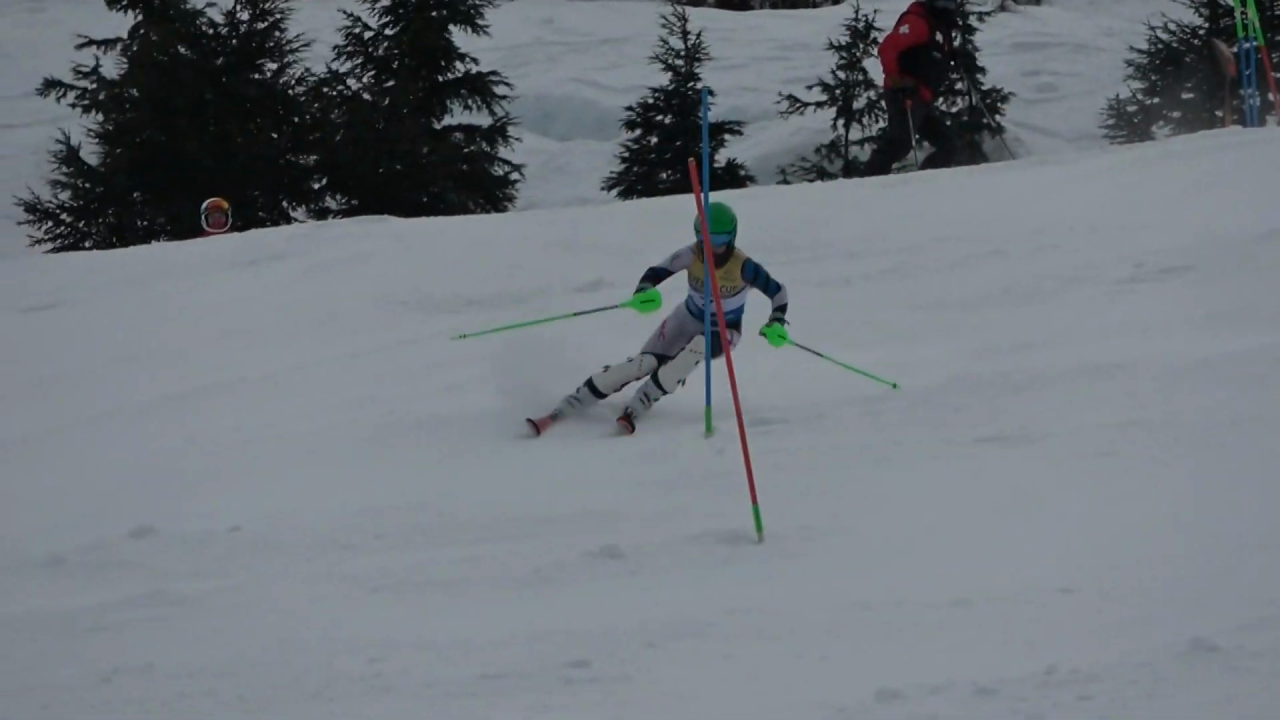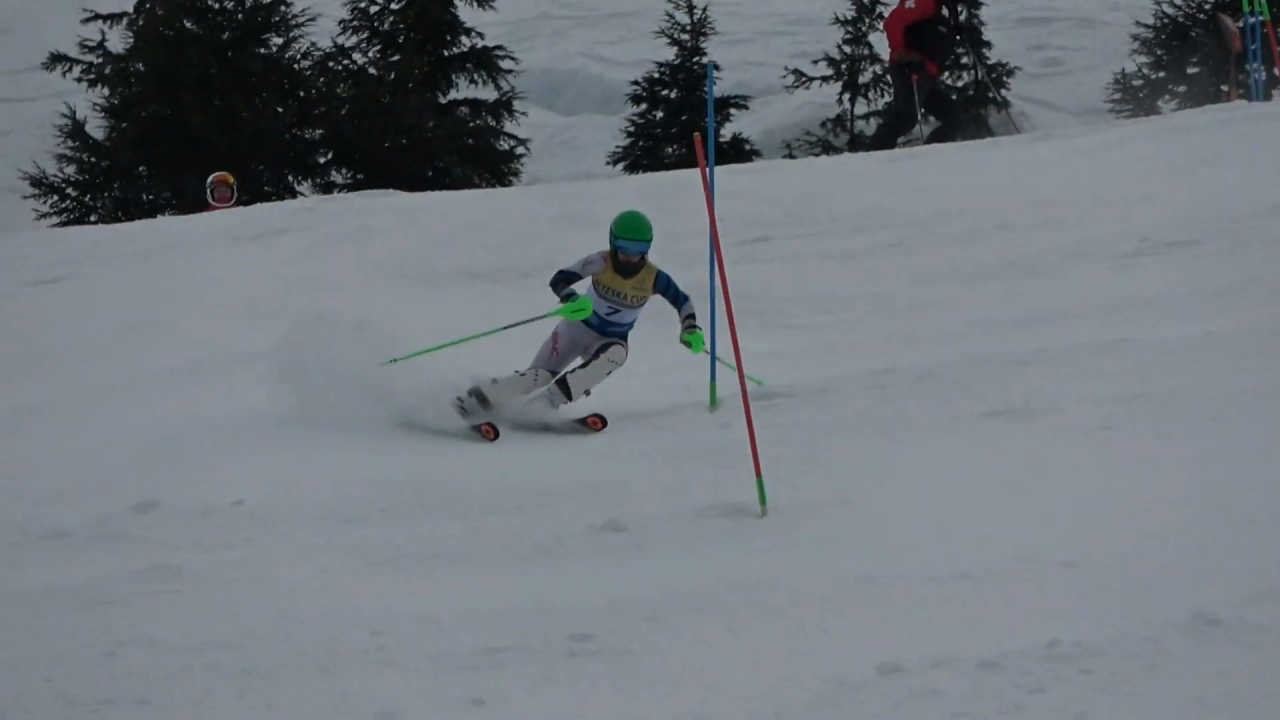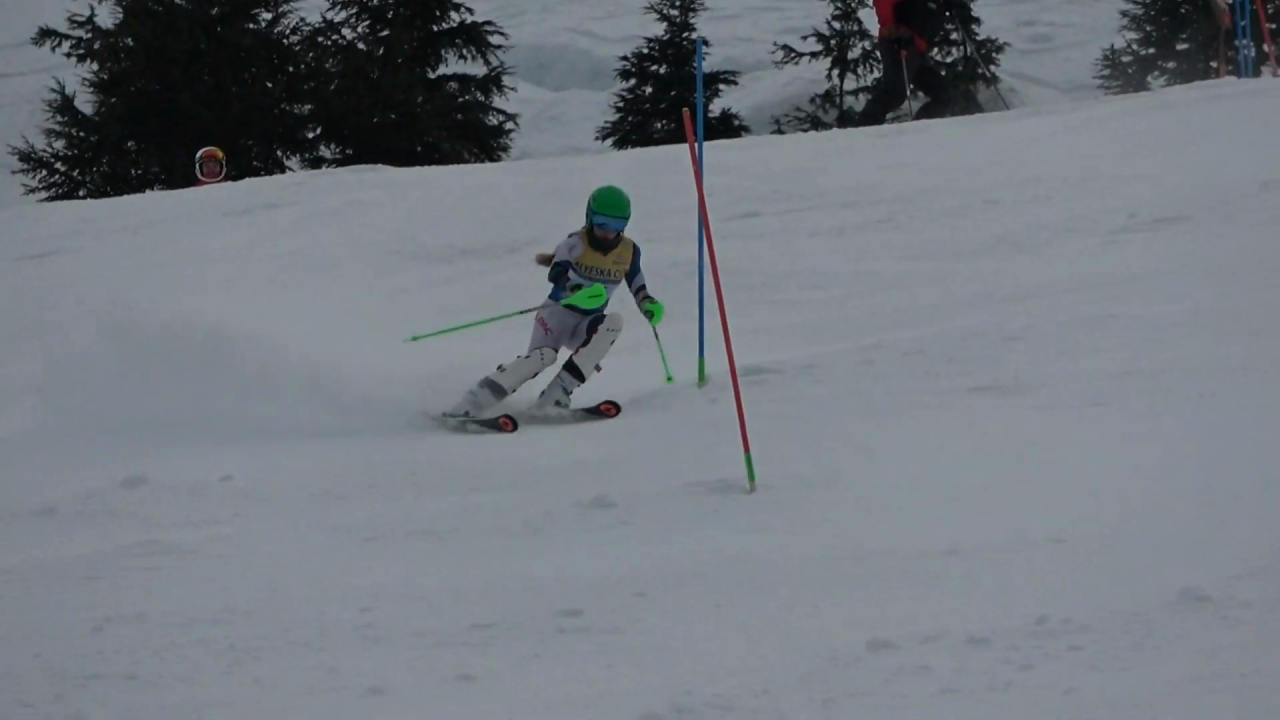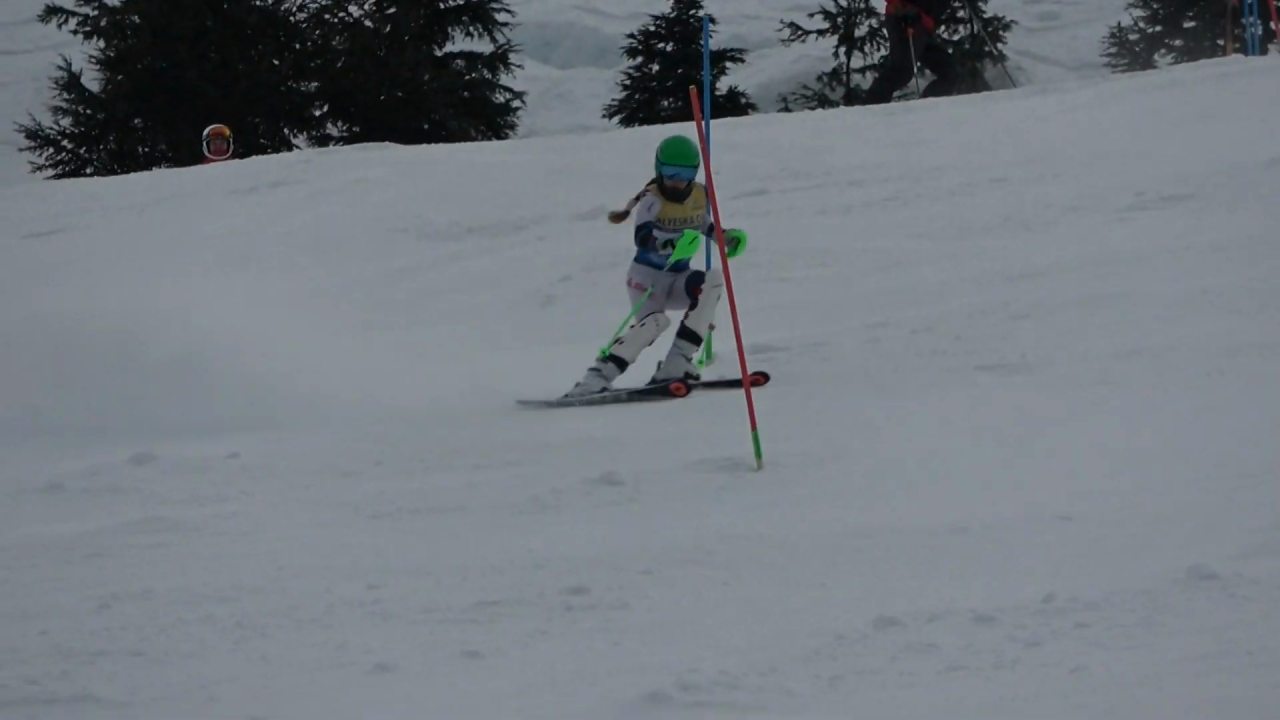
dt=0.2s
person 1, frame 1
left shoulder: (743, 266)
right shoulder: (692, 253)
left elbow: (779, 292)
right elbow: (656, 273)
left wrist: (777, 323)
right wrist: (643, 292)
left hip: (722, 332)
right hip: (686, 319)
left knee: (698, 346)
right knee: (643, 363)
left ankle: (642, 402)
right ankle: (574, 403)
person 1, frame 2
left shoulder: (654, 277)
right shoulder: (600, 261)
left elbow: (683, 301)
right elbow: (558, 280)
left wrist: (691, 327)
right wrist: (570, 299)
left hip: (611, 342)
right hip: (577, 328)
left knee: (616, 353)
right knee: (537, 376)
left ankle: (545, 403)
right ankle: (468, 404)
person 1, frame 3
left shoulder: (630, 250)
right shoulder: (576, 242)
left elbow: (634, 278)
right elbow: (555, 274)
left wrist: (647, 302)
right wrist: (579, 290)
left hip: (589, 323)
right hip: (557, 313)
left knee: (614, 321)
right knee: (542, 356)
left ankle: (559, 391)
right ankle: (470, 405)
person 1, frame 4
left shoulder: (701, 193)
right shoulder: (651, 198)
right elbow: (642, 238)
left wrist: (728, 237)
right wrist: (668, 244)
left hip: (679, 279)
right hip: (647, 277)
left knee: (714, 279)
right knee: (654, 322)
left ankle: (676, 364)
right ankle: (597, 378)
